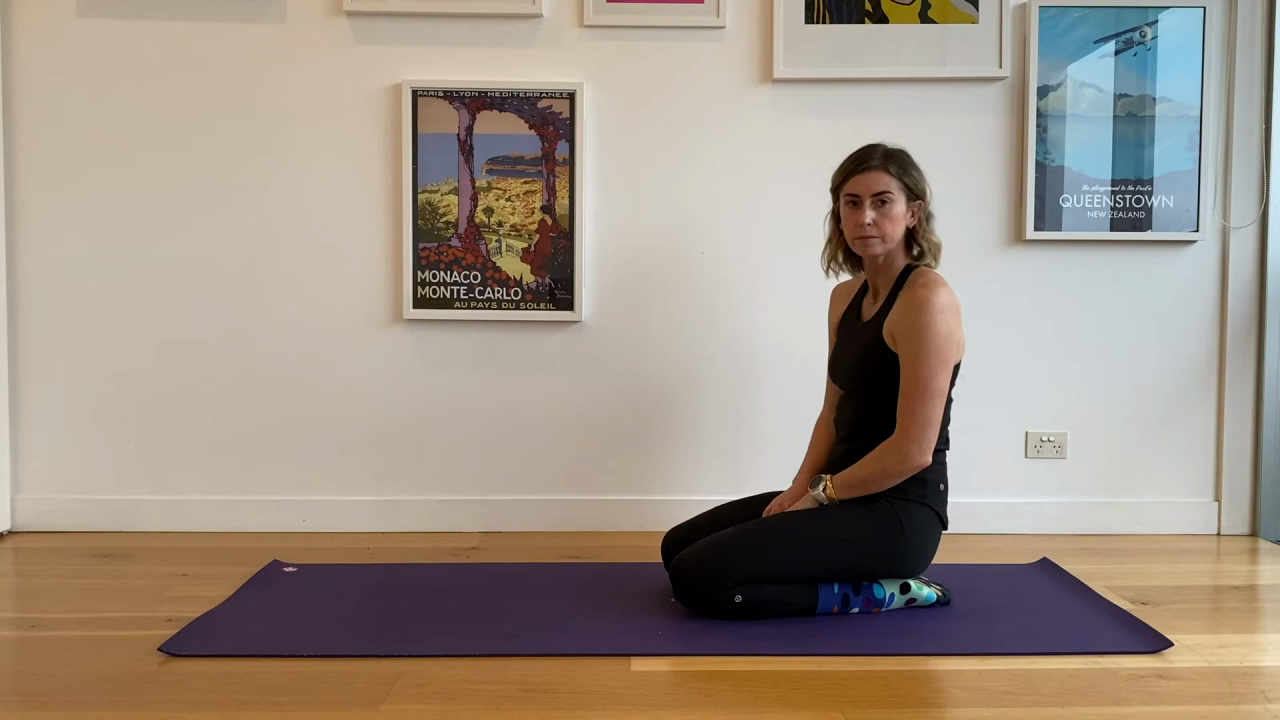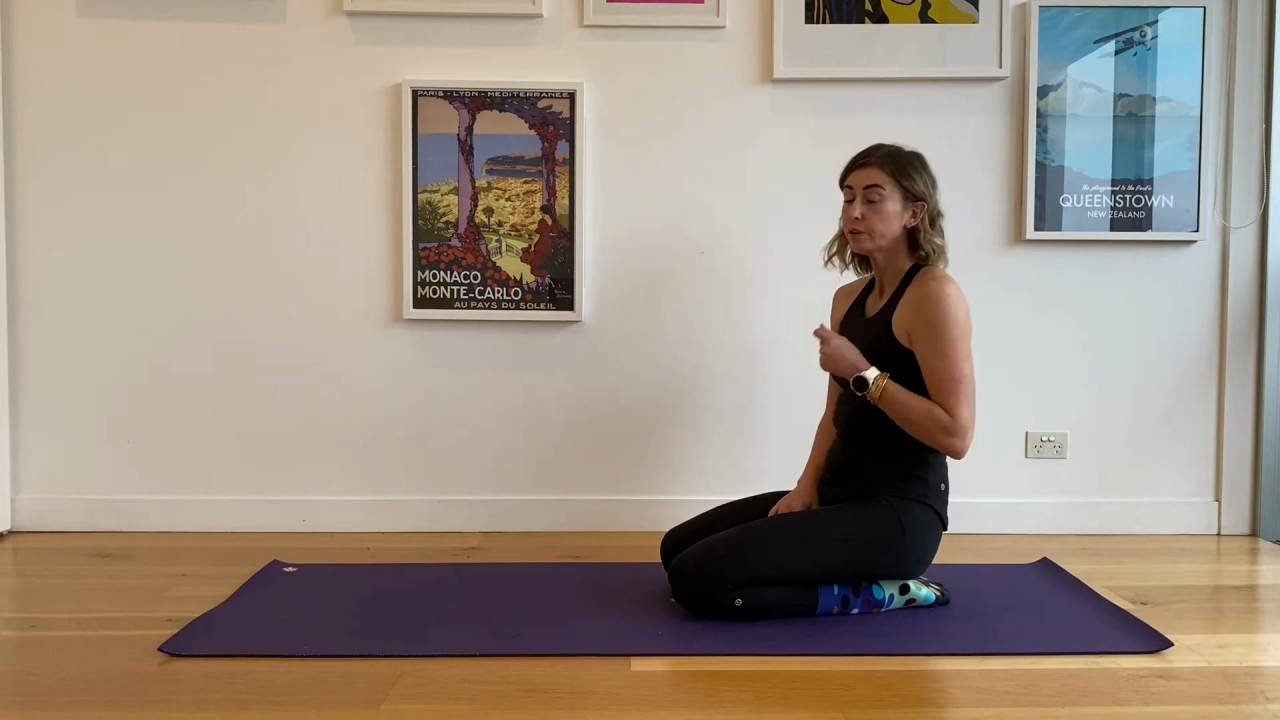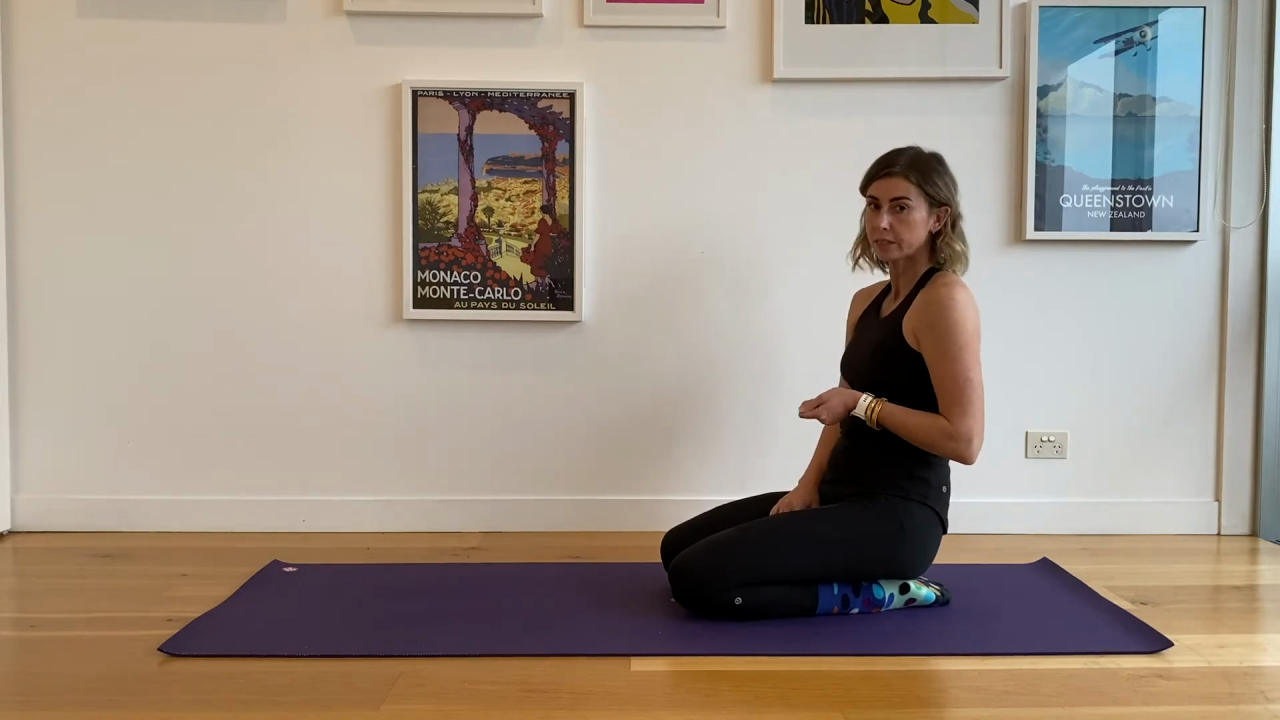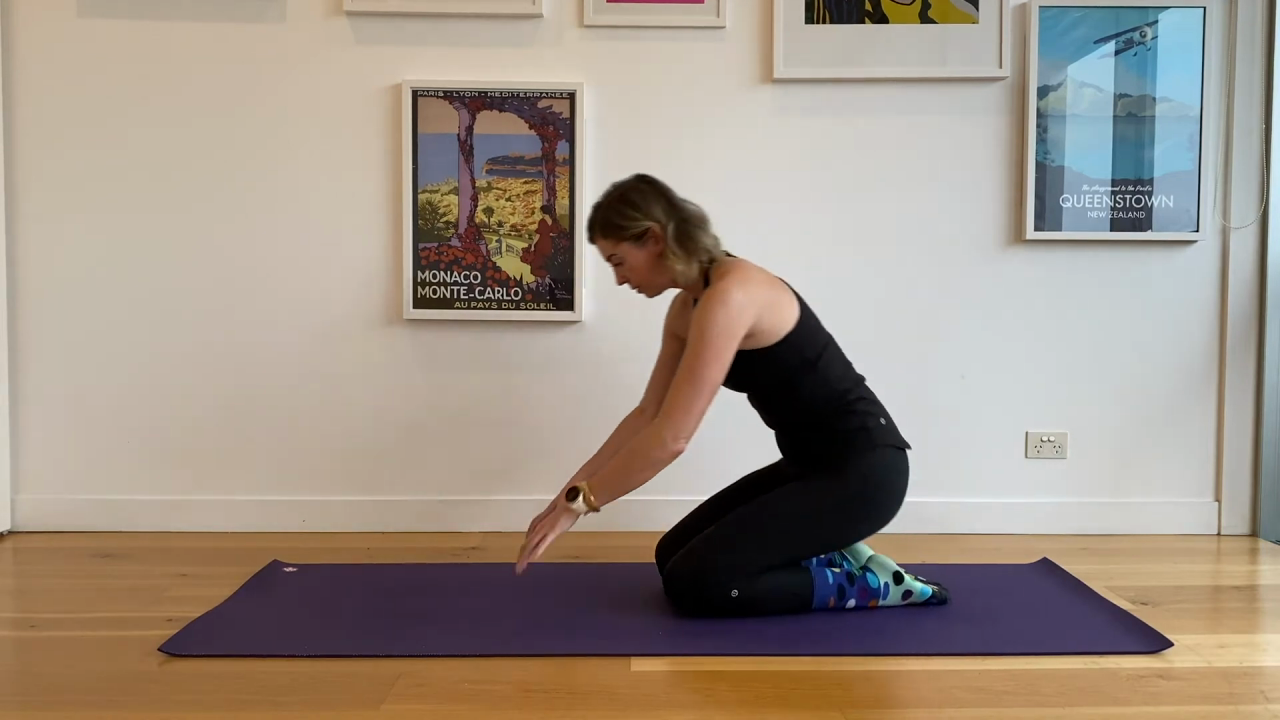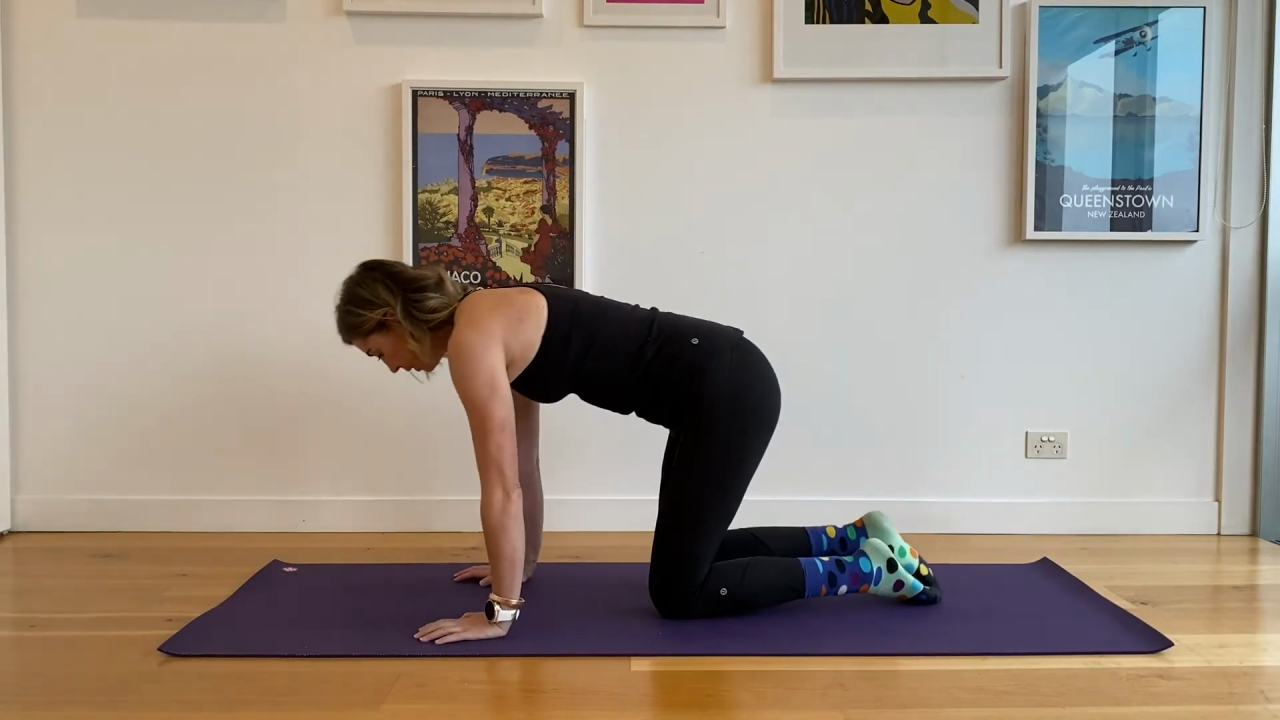
dt=1s
person 1, frame 1
left shoulder: (927, 299)
right shoulder: (845, 297)
left elbow: (913, 449)
left wrist: (818, 496)
right wrist: (800, 488)
left hip: (897, 515)
right hip: (847, 497)
left knee: (698, 577)
right knee: (678, 548)
left ankle: (885, 594)
right ankle: (872, 582)
person 1, frame 2
left shoulder: (935, 295)
right shoulder: (848, 298)
left elbow: (955, 434)
left wrist: (862, 374)
right wrist: (807, 486)
left hip: (898, 516)
right hip: (841, 495)
left knee: (696, 578)
right knee: (677, 549)
left ankle: (881, 595)
right ankle: (874, 583)
person 1, frame 3
left shoulder: (945, 299)
right shoulder: (866, 301)
left elbow: (964, 439)
left wrist: (864, 405)
right wrist: (808, 485)
left hip: (898, 516)
right hip: (843, 495)
left knee: (698, 578)
right knee: (679, 549)
left ankle: (879, 594)
right ankle: (868, 581)
person 1, frame 4
left shoulder: (731, 297)
right shoulder: (685, 308)
left elbow: (671, 437)
right elbow: (647, 415)
left wrist: (578, 500)
right wrist: (573, 490)
left hip: (862, 469)
right hip: (811, 460)
left knee: (693, 584)
right knee: (675, 556)
left ankle: (861, 584)
right ankle: (835, 559)
person 1, frame 5
left shoulder: (470, 341)
right shoulder: (495, 329)
left elbow: (502, 489)
right elbow: (521, 470)
left wrist: (502, 610)
right wrist: (520, 563)
left hip: (729, 390)
right hip: (722, 382)
left knee: (679, 591)
right knee: (696, 553)
left ankle: (860, 571)
right ankle: (853, 538)
